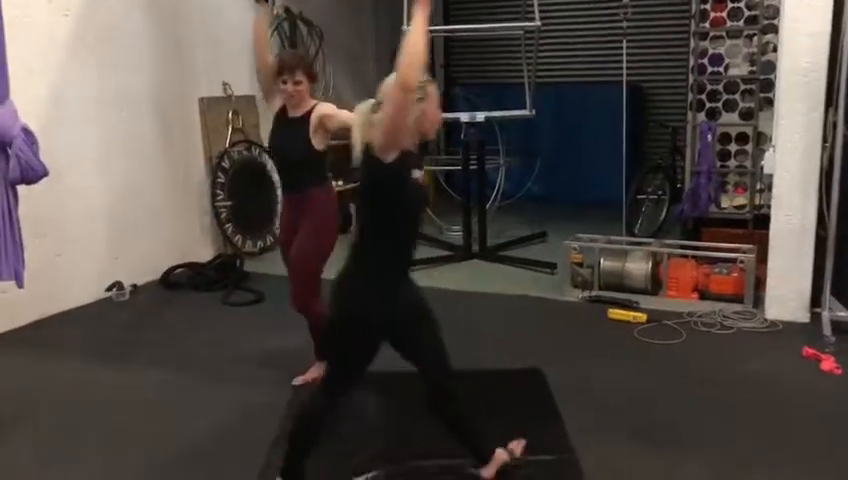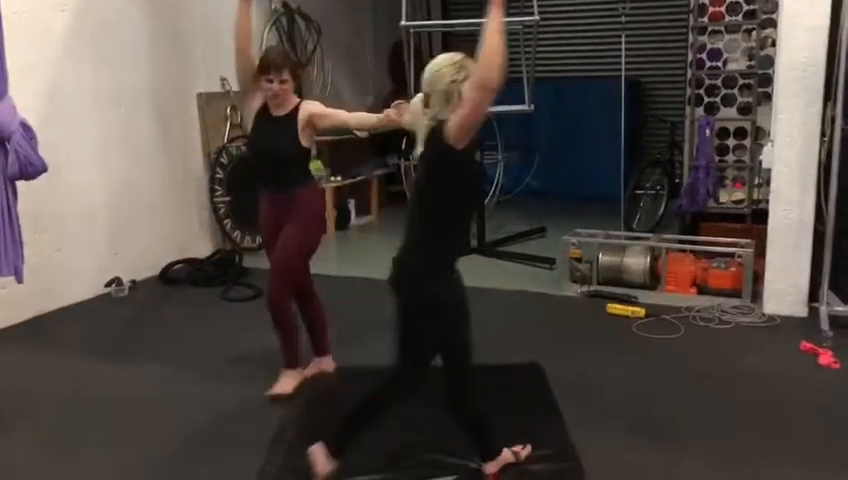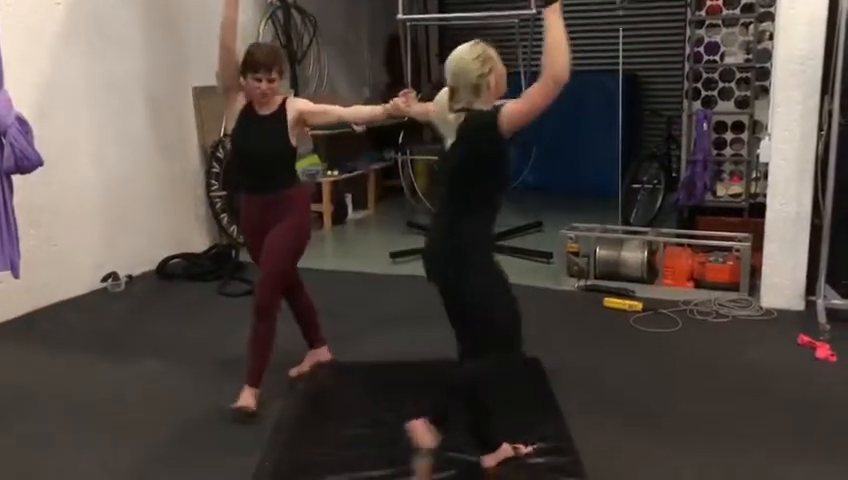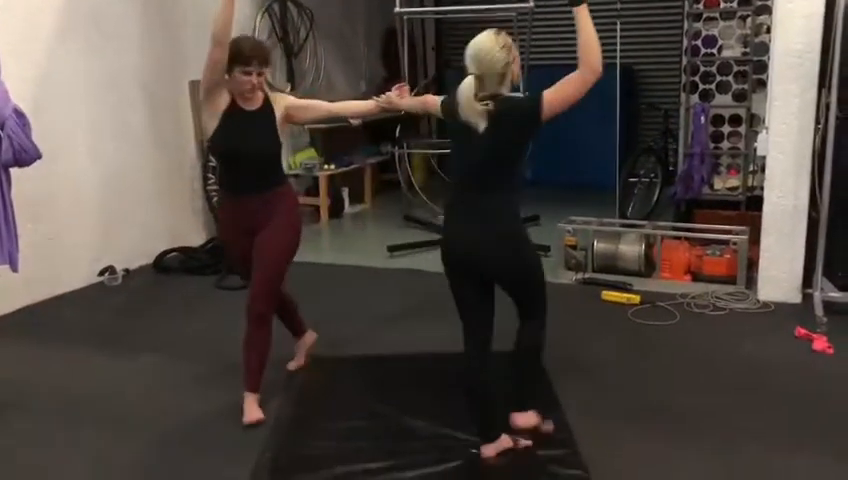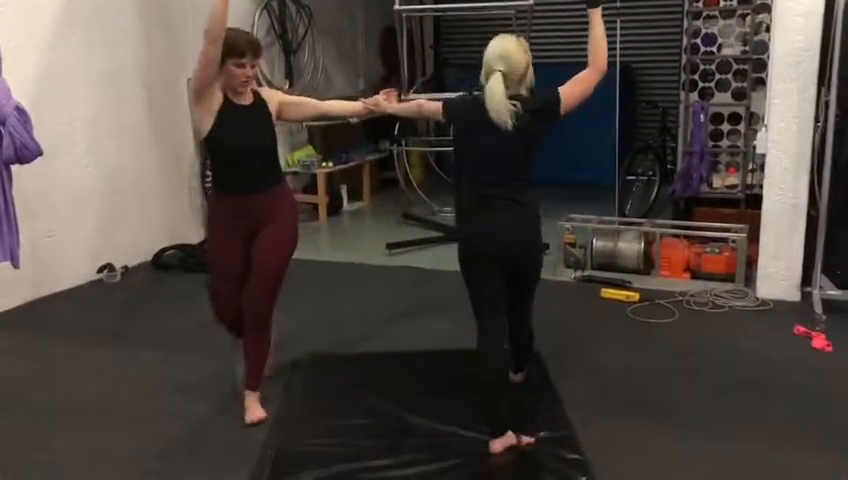
dt=0.2s
person 1, frame 1
left shoulder: (403, 155)
right shoulder: (385, 159)
right elbow: (401, 88)
left hip: (396, 289)
right hip: (363, 295)
left knee: (438, 375)
right knee: (336, 389)
person 1, frame 2
left shoulder: (442, 136)
right shoulder: (448, 141)
right elbow: (489, 84)
left wrist: (416, 110)
left hip: (435, 270)
right hip: (426, 275)
left knee: (459, 367)
right knee: (408, 376)
person 1, frame 3
left shoulder: (453, 118)
right shoulder: (488, 126)
left elbow: (428, 110)
right elbow: (553, 78)
left wrist: (414, 107)
left hip: (441, 250)
right hip: (467, 255)
left knee: (476, 347)
right knee: (502, 351)
left ankle: (490, 446)
right ankle: (429, 423)
person 1, frame 4
left shoulder: (459, 107)
right shoulder: (519, 112)
left elbow: (424, 103)
right elbow: (590, 70)
left wrist: (403, 102)
left hip: (456, 237)
right hip: (501, 237)
left knee: (476, 332)
right knee: (534, 315)
left ankle: (491, 434)
right ankle: (525, 408)
person 1, frame 5
left shoulder: (467, 108)
right shoulder: (538, 109)
left elbow: (423, 107)
right elbow: (597, 68)
left wrist: (391, 107)
left hip: (477, 233)
right hip: (522, 230)
left knee: (490, 325)
right knee: (520, 310)
left ankle: (502, 429)
right ankle: (520, 372)
person 2, frame 1
left shoulder: (320, 115)
right shoulder: (277, 107)
left elbow: (351, 121)
right elbow: (262, 53)
left hip: (319, 208)
right hip: (291, 207)
left knee: (304, 295)
right knee: (303, 292)
right ankle: (324, 359)
person 2, frame 2
left shoulder: (307, 113)
right shoulder: (253, 103)
left elbow: (348, 119)
right elbow: (242, 51)
left wrist: (383, 119)
left hip: (304, 207)
right hip: (270, 207)
left knee: (277, 292)
right knee: (298, 285)
left ankle: (292, 367)
right ankle: (322, 357)
person 2, frame 3
left shoulder: (295, 110)
right shoulder: (234, 101)
left elbow: (344, 113)
right elbow: (226, 48)
left wrist: (386, 109)
left hip: (289, 209)
right hip: (251, 210)
left knee: (264, 298)
right knee: (286, 283)
left ankle: (251, 388)
right ankle: (318, 349)
person 2, frame 4
left shoulder: (279, 105)
right shoulder: (214, 101)
left elbow: (334, 108)
right elbow: (218, 44)
left wrist: (381, 104)
left hip: (277, 210)
right hip: (233, 213)
left knee: (259, 302)
right knee: (264, 291)
left ankle: (250, 395)
right ankle: (304, 334)
person 2, frame 5
left shoulder: (270, 101)
right shoulder: (205, 98)
left elbow: (323, 106)
right elbow: (212, 40)
left wrist: (368, 106)
left hip: (276, 210)
right hip: (228, 213)
left knee: (259, 306)
right knee: (225, 305)
left ankle: (251, 392)
right ankle: (257, 342)
